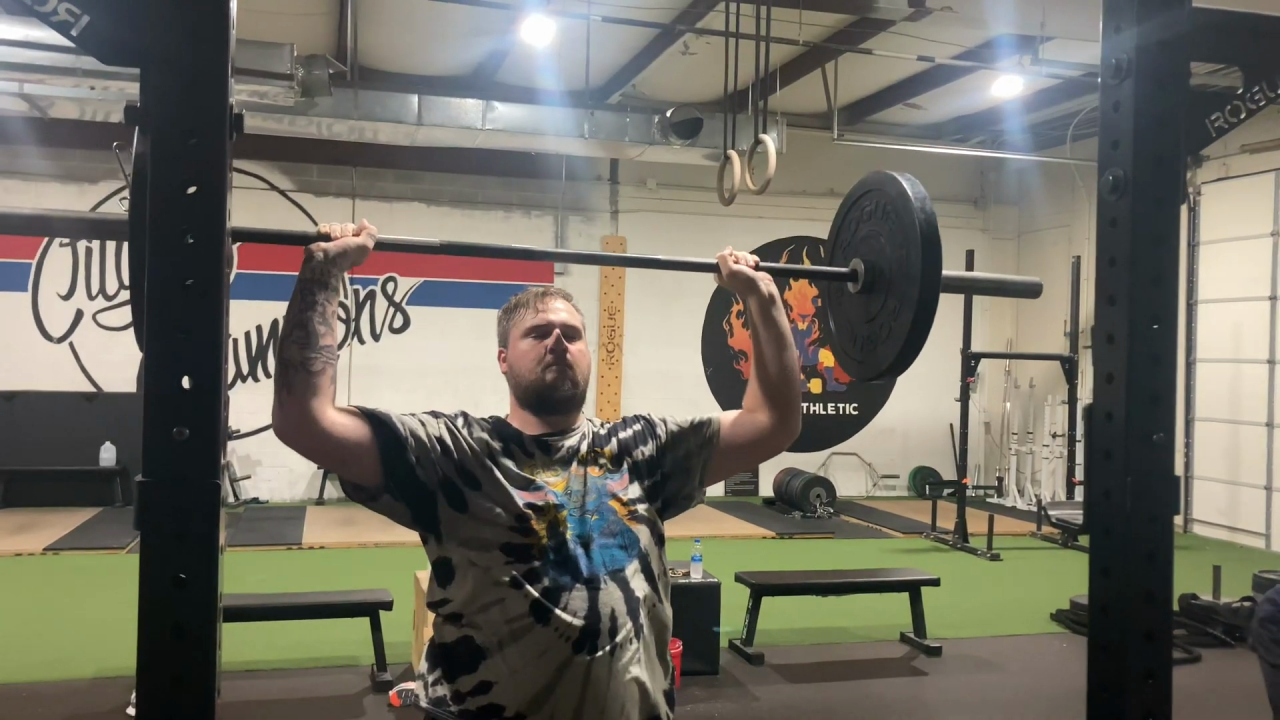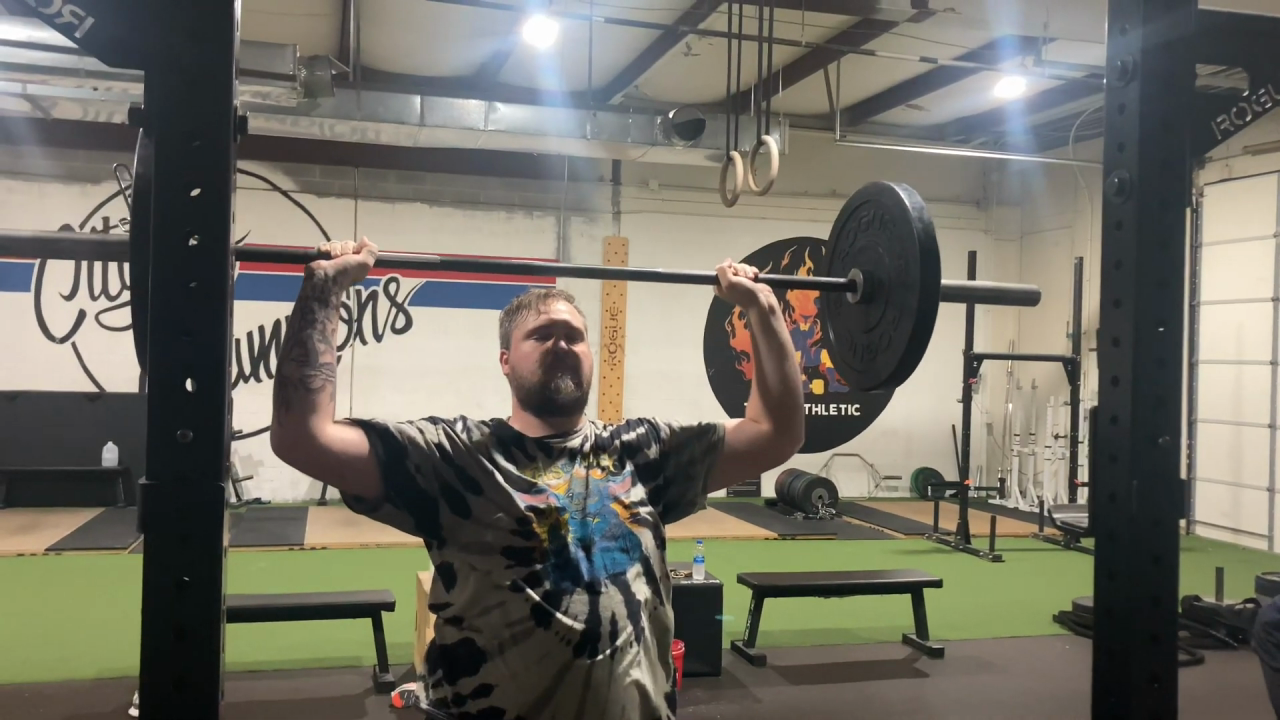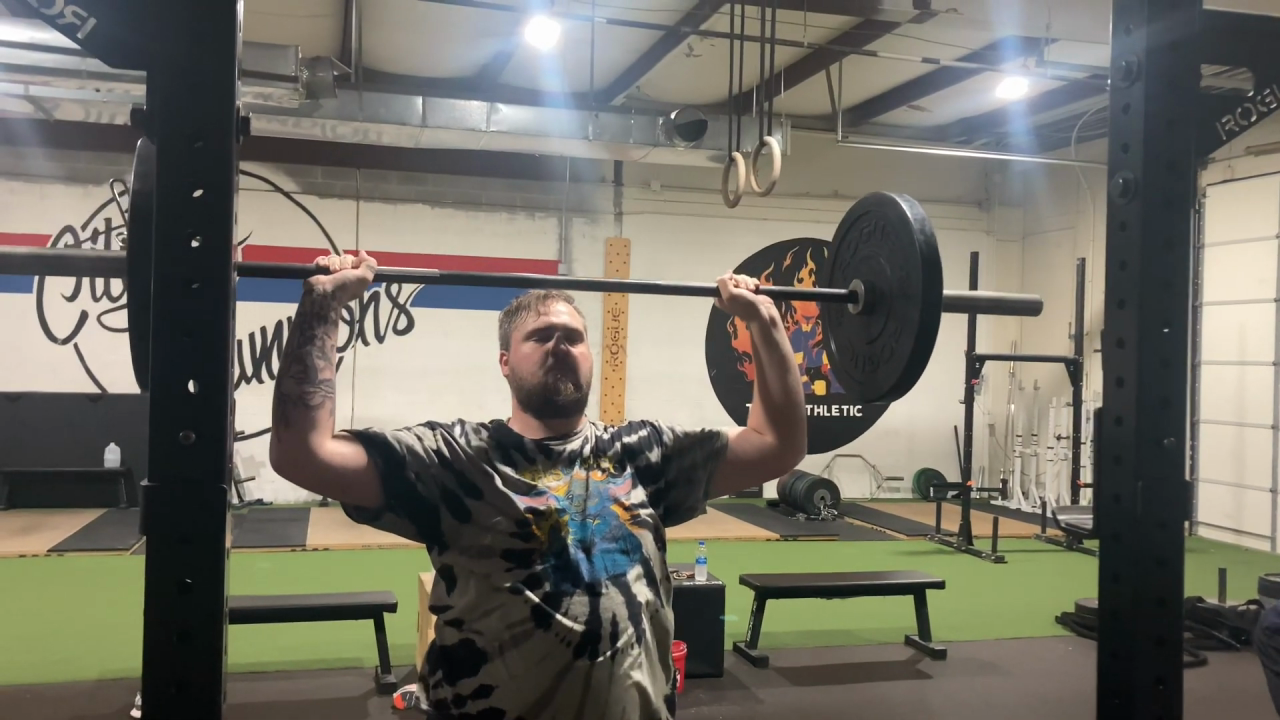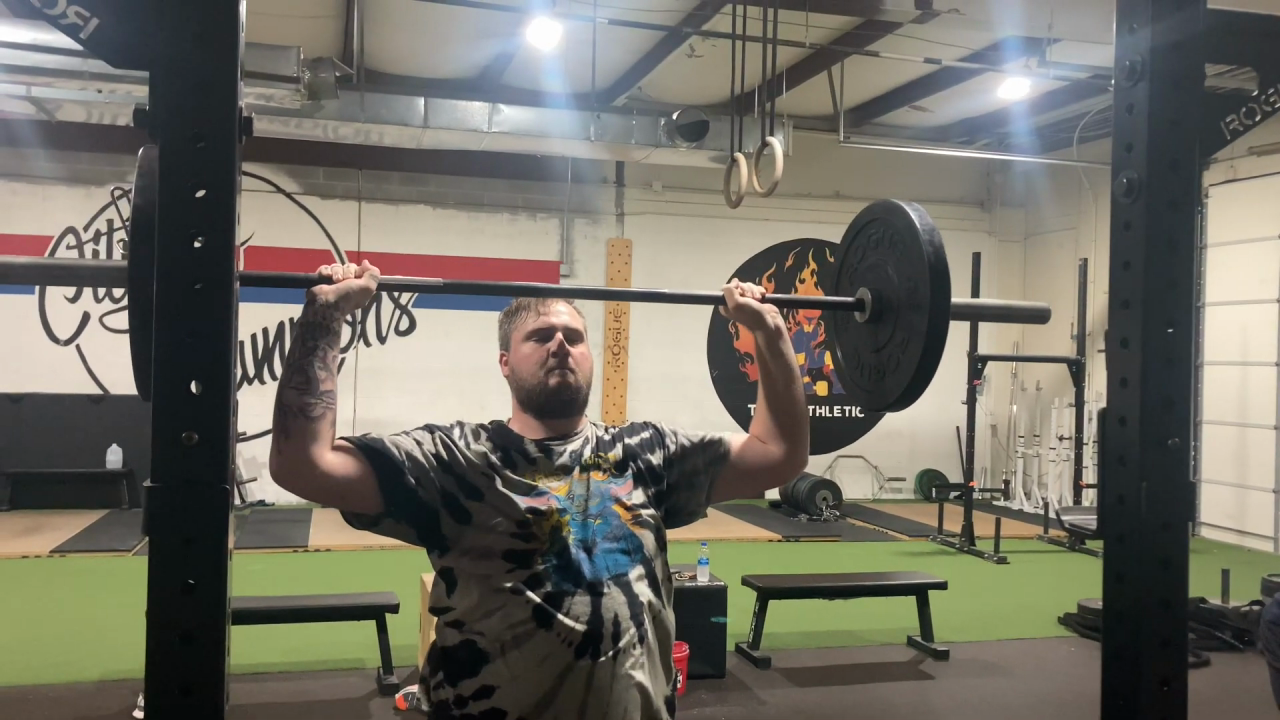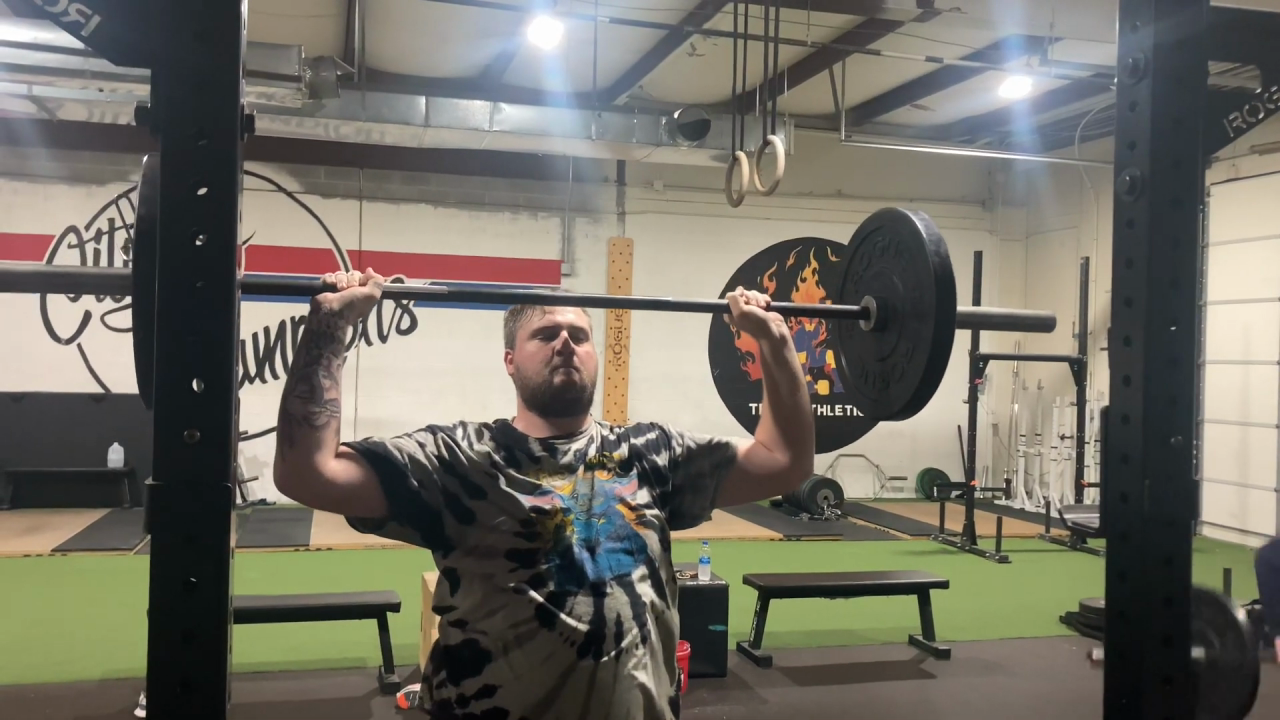
dt=0.3s
person 1, frame 1
left shoulder: (641, 448)
right shoulder: (452, 452)
left elbow: (773, 423)
right elbow: (303, 421)
left wrist: (760, 297)
right wrist: (322, 272)
person 1, frame 2
left shoulder: (643, 450)
right shoulder: (454, 455)
left elbow: (777, 433)
right elbow: (303, 437)
left wrist: (761, 307)
right wrist: (323, 290)
person 1, frame 3
left shoulder: (644, 451)
right shoulder: (454, 458)
left elbow: (779, 445)
right elbow: (302, 453)
left wrist: (763, 321)
right wrist: (321, 306)
person 1, frame 4
left shoulder: (646, 453)
right shoulder: (455, 459)
left elbow: (780, 454)
right elbow: (302, 464)
left wrist: (769, 331)
right wrist: (324, 316)
person 1, frame 5
left shoulder: (650, 454)
right shoulder: (459, 458)
left elbow: (785, 461)
right elbow: (306, 472)
left wrist: (774, 338)
right wrist: (329, 323)
